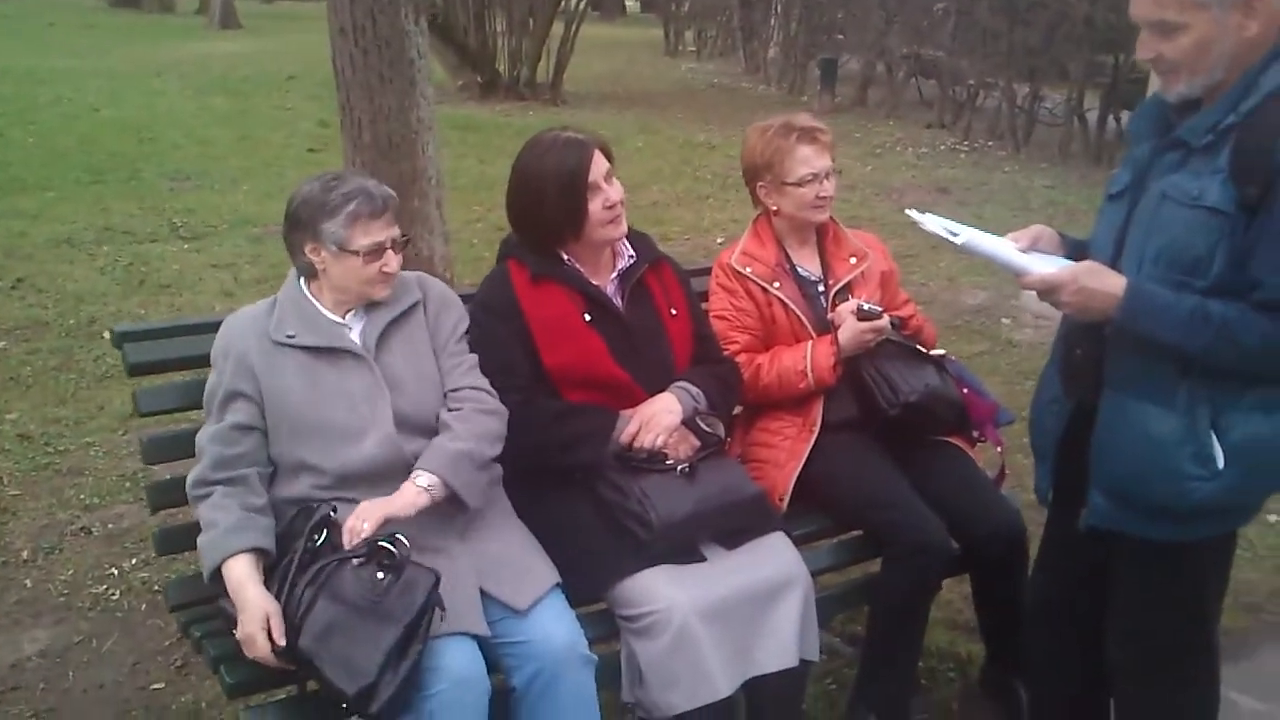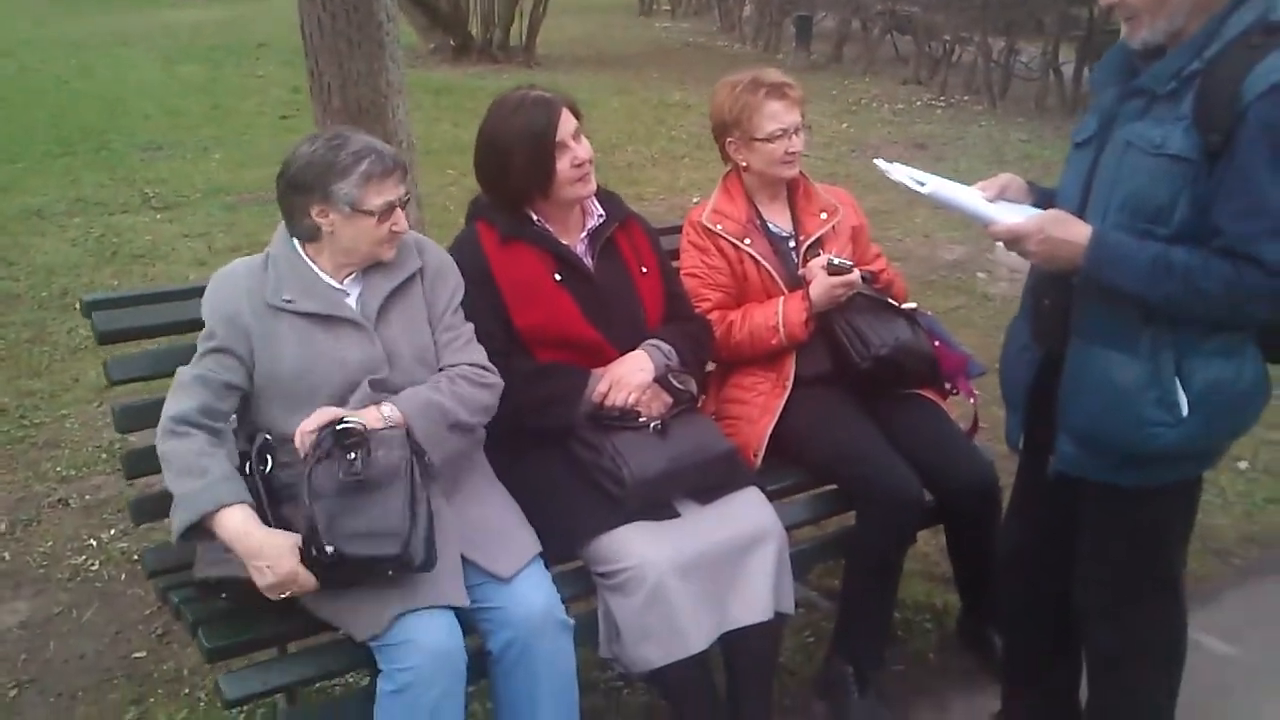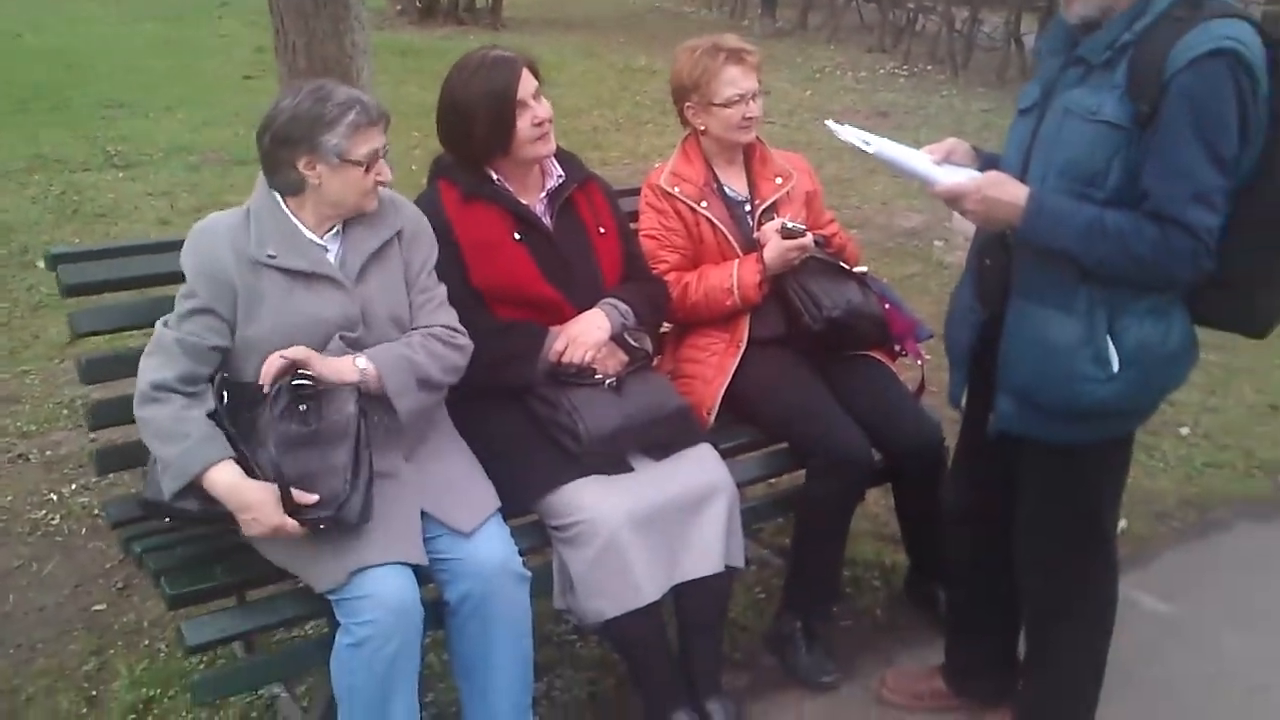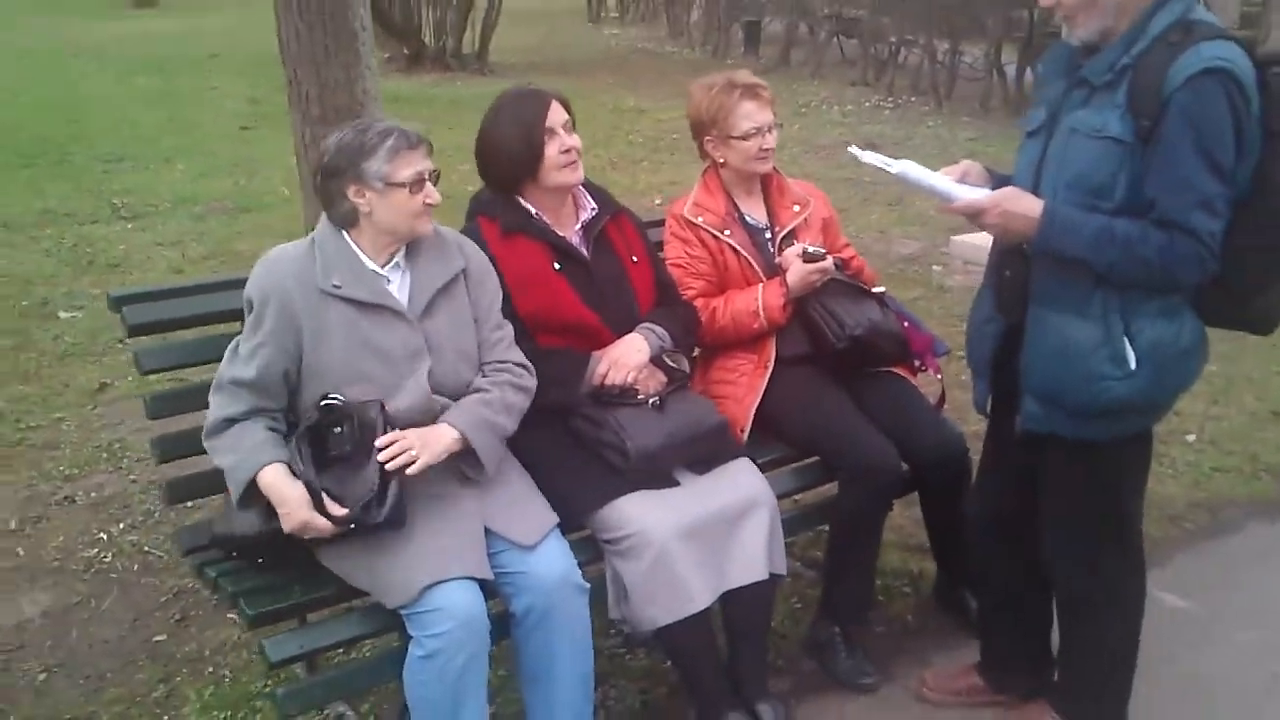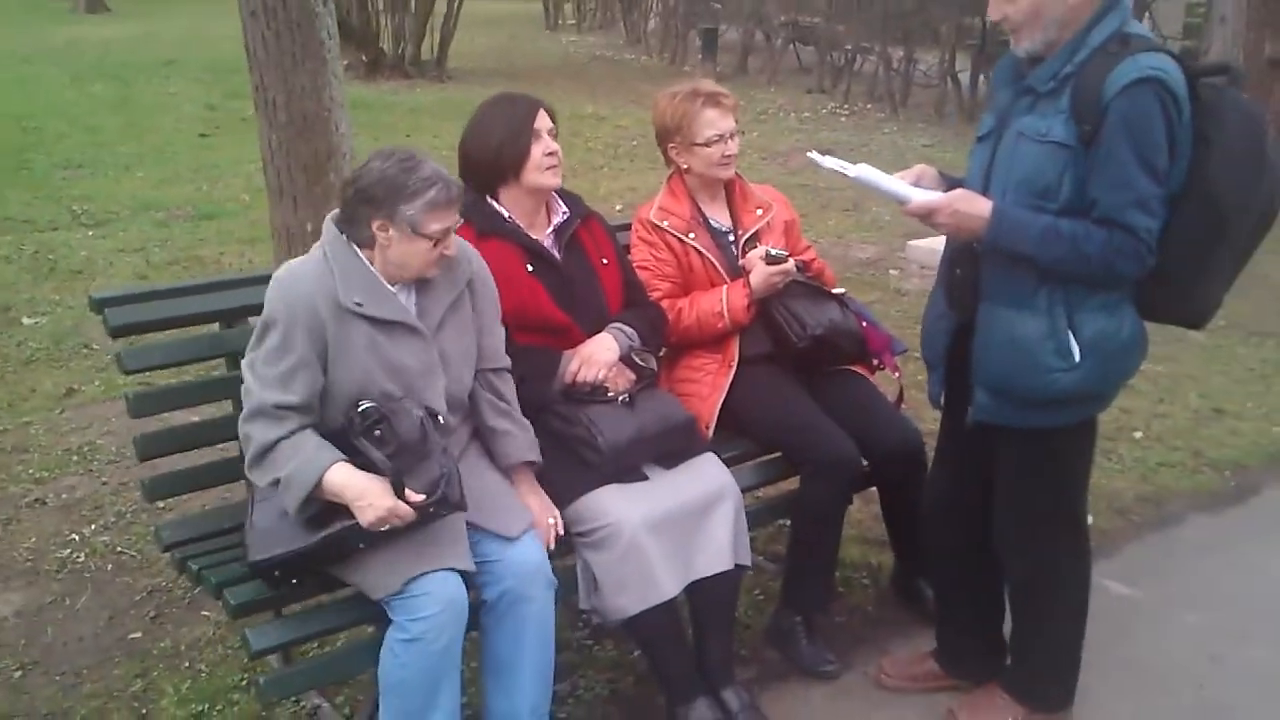
dt=0.5s
person 1, frame 1
right shoulder: (1170, 117)
left wrist: (1128, 302)
right wrist: (1068, 249)
left hip: (1177, 465)
right hip: (1094, 437)
right knee: (1058, 629)
person 1, frame 2
right shoulder: (1136, 65)
left wrist: (1092, 251)
right wrist: (1035, 199)
left hip: (1148, 405)
right hip: (1065, 378)
left knee: (1124, 603)
right knee: (1033, 566)
person 1, frame 3
left shoulder: (1202, 58)
left elbow: (1181, 247)
left wrist: (1029, 211)
right wrist: (983, 165)
left hip: (1084, 362)
right hip: (1007, 335)
left knee: (1062, 554)
right knee: (978, 518)
person 1, frame 4
left shoulder: (1199, 76)
right shoulder: (1079, 60)
left elbow: (1186, 251)
left wrist: (1043, 223)
right wrist: (995, 185)
left hip: (1102, 367)
right hip: (1028, 346)
left knee: (1088, 548)
right knee: (1001, 519)
person 1, frame 5
left shoulder: (1135, 85)
right shoulder: (1027, 71)
left elbow: (1126, 248)
left wrist: (994, 223)
right wrist: (950, 187)
left hip: (1050, 357)
right hip: (981, 341)
left knee: (1038, 532)
right knee: (955, 508)
right ankle: (966, 652)
person 2, frame 1
left shoulder: (655, 269)
right shoulder: (506, 297)
left elbow: (721, 370)
right elbow: (516, 424)
left wrist: (680, 398)
right wrist: (623, 427)
left hip: (681, 468)
right hip: (579, 485)
left knee: (781, 572)
right knee: (670, 605)
person 2, frame 2
left shoulder: (624, 226)
right shoulder: (477, 255)
left elbow: (693, 328)
left wrist: (650, 357)
right wrist: (596, 387)
left hip: (652, 423)
right hip: (551, 444)
left knee: (756, 527)
right knee: (647, 560)
person 2, frame 3
left shoulder: (583, 187)
right shoulder: (441, 213)
left elbow: (648, 286)
left wrist: (607, 316)
right wrist: (556, 345)
left hip: (609, 382)
right hip: (510, 399)
left knee: (708, 482)
right knee: (601, 514)
person 2, frame 4
left shoulder: (613, 219)
right shoulder: (484, 246)
left elbow: (680, 311)
left wrist: (645, 340)
right wrist: (598, 368)
left hip: (647, 401)
right hip: (555, 423)
left knee: (748, 494)
right knee: (651, 527)
person 2, frame 5
left shoulder: (585, 224)
right shoulder: (464, 245)
left elbow: (648, 312)
left wrist: (615, 339)
right wrist: (569, 367)
left hip: (615, 401)
right hip: (531, 418)
left knee: (714, 488)
right knee: (621, 519)
person 3, frame 1
left shoulder: (866, 250)
right shoulder: (738, 271)
left elbow: (916, 331)
right elbow: (741, 376)
left wrist: (883, 334)
right wrist: (835, 348)
right hip: (807, 431)
left knee: (1000, 526)
right knee: (921, 539)
left ankle: (1010, 670)
person 3, frame 2
left shoulder: (835, 205)
right shoulder: (709, 228)
left elbow: (884, 283)
right elbow: (713, 333)
left wrist: (860, 289)
right wrist: (805, 304)
right hip: (779, 386)
left knee: (972, 477)
right knee: (895, 492)
left ankle: (985, 619)
right ankle: (850, 667)
person 3, frame 3
left shoulder: (791, 170)
right shoulder: (667, 192)
left elbow: (837, 246)
right elbow: (670, 293)
left wrist: (814, 252)
right wrist: (760, 266)
right hip: (734, 346)
left knee: (919, 437)
right knee: (844, 452)
left ankle: (932, 575)
right ankle: (798, 622)
person 3, frame 4
left shoulder: (807, 198)
right shoulder: (690, 222)
left elbow: (853, 269)
right elbow: (698, 320)
left wrist: (833, 276)
right wrist: (783, 290)
right hip: (760, 367)
left knee: (944, 446)
right knee: (875, 462)
left ankle: (958, 580)
right ankle: (837, 626)
person 3, frame 5
left shoulder: (768, 203)
right shoulder: (656, 226)
left elbow: (814, 271)
right elbow: (664, 320)
left wrist: (793, 276)
right wrist: (747, 291)
right hip: (724, 366)
left knee: (901, 442)
right knee: (834, 455)
left ankle: (916, 571)
right ankle: (797, 616)
person 4, frame 1
left shoulder: (429, 300)
right shoulder: (250, 339)
left elbow: (480, 411)
right elbow: (228, 479)
left wrist: (413, 493)
right wrist: (247, 588)
left hip: (463, 515)
right hip: (356, 543)
left knee: (558, 647)
right knee: (453, 674)
person 4, frame 2
left shoulder: (423, 262)
right shoulder: (243, 295)
left elbow: (477, 382)
right elbow: (190, 428)
left wrist: (377, 417)
right wrist: (247, 536)
left hip: (446, 480)
left knee: (536, 616)
right knee: (427, 645)
person 4, frame 3
left shoulder: (399, 222)
right shoulder: (223, 248)
left elbow: (447, 344)
right elbow: (166, 389)
left wrist: (344, 368)
right wrist: (234, 488)
left hip: (412, 438)
left knee: (493, 567)
right knee: (385, 599)
person 4, frame 4
left shoulder: (459, 257)
right shoulder: (287, 279)
left elbow: (510, 375)
right elbow: (240, 409)
left wrist: (448, 434)
right wrist: (278, 485)
left hip: (470, 465)
left knee: (555, 581)
right knee: (453, 611)
person 4, frame 5
left shoulder: (463, 268)
right shoulder: (303, 292)
left elbow: (491, 379)
right elbow: (270, 428)
left wrist: (522, 479)
right wrist: (352, 486)
left hip: (455, 462)
right hip: (351, 486)
left knee: (526, 569)
right knee: (434, 598)
